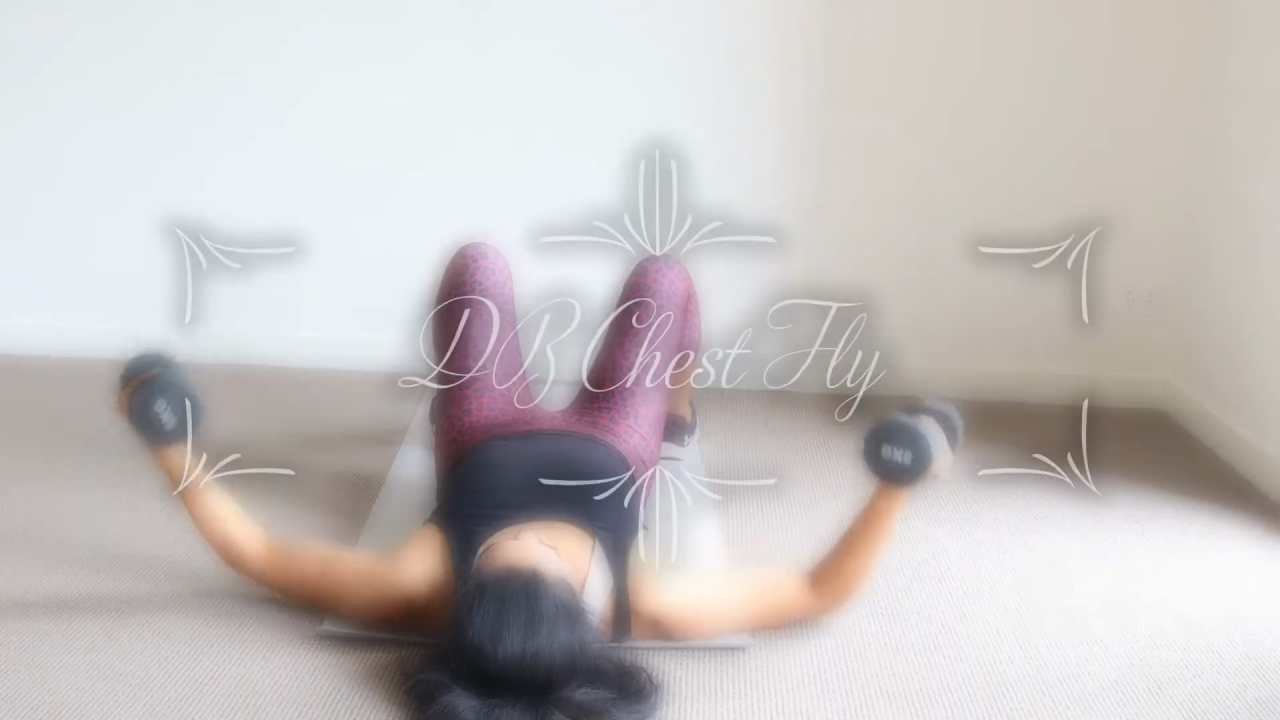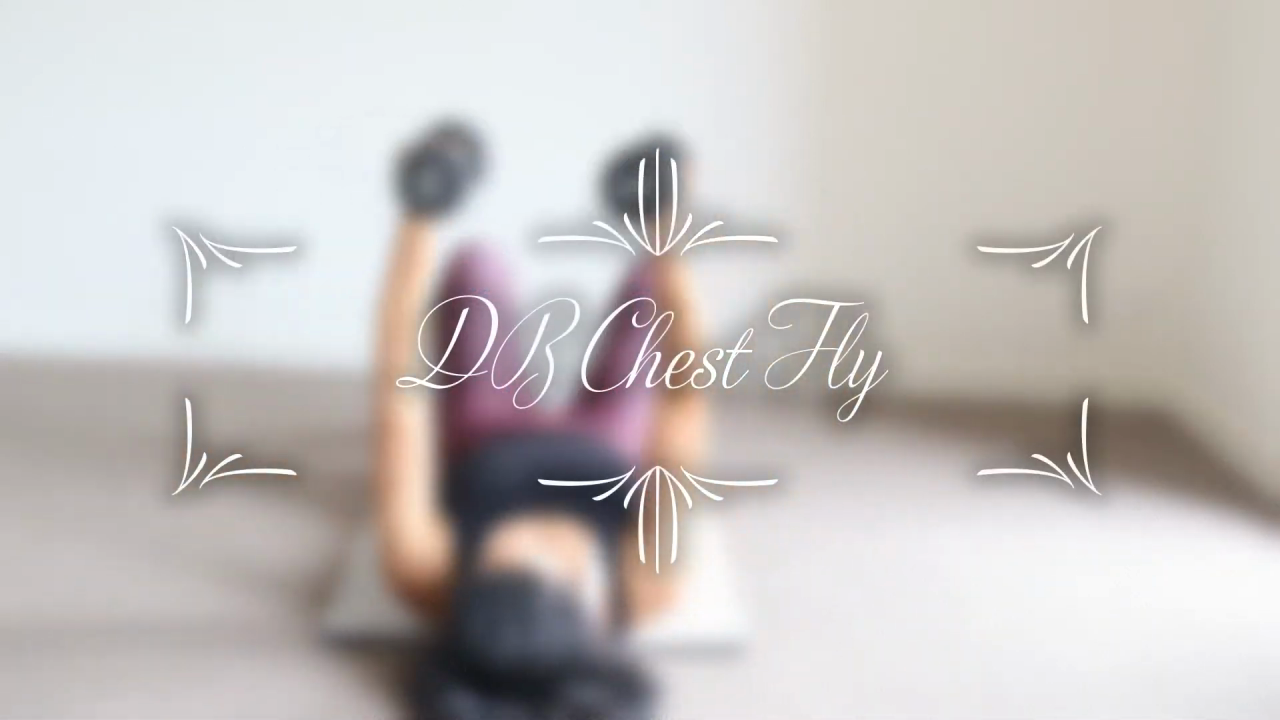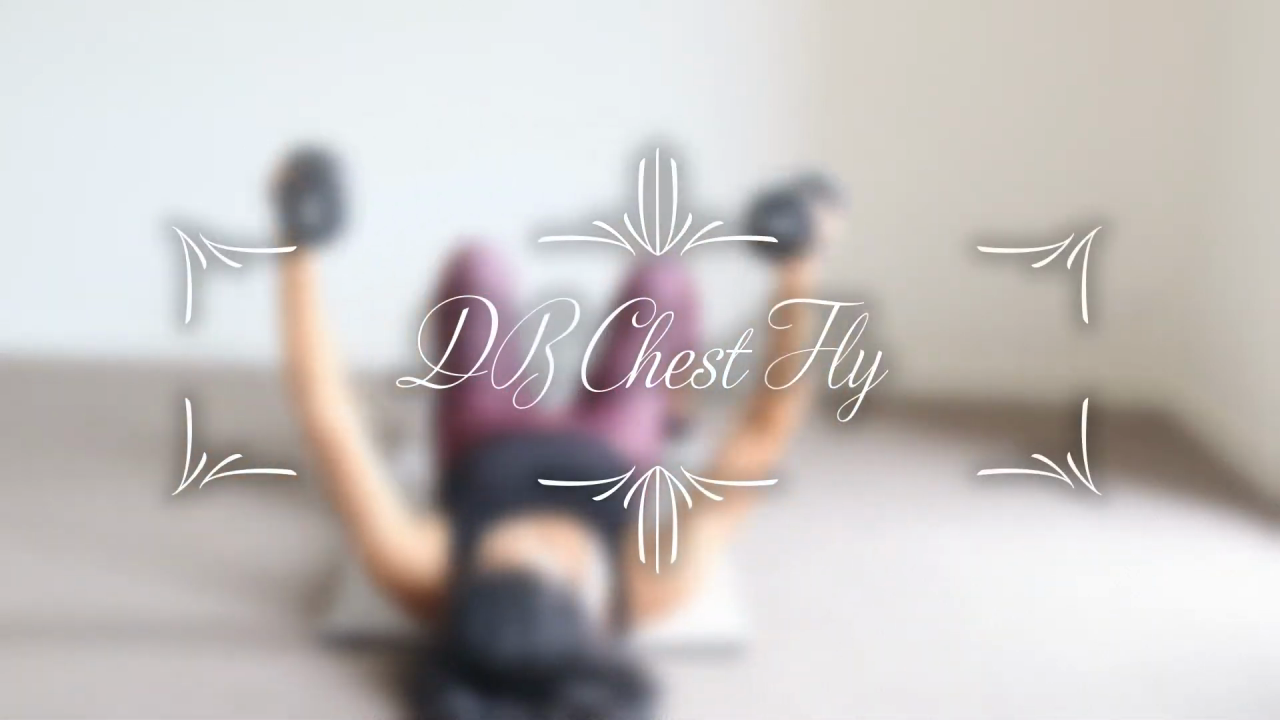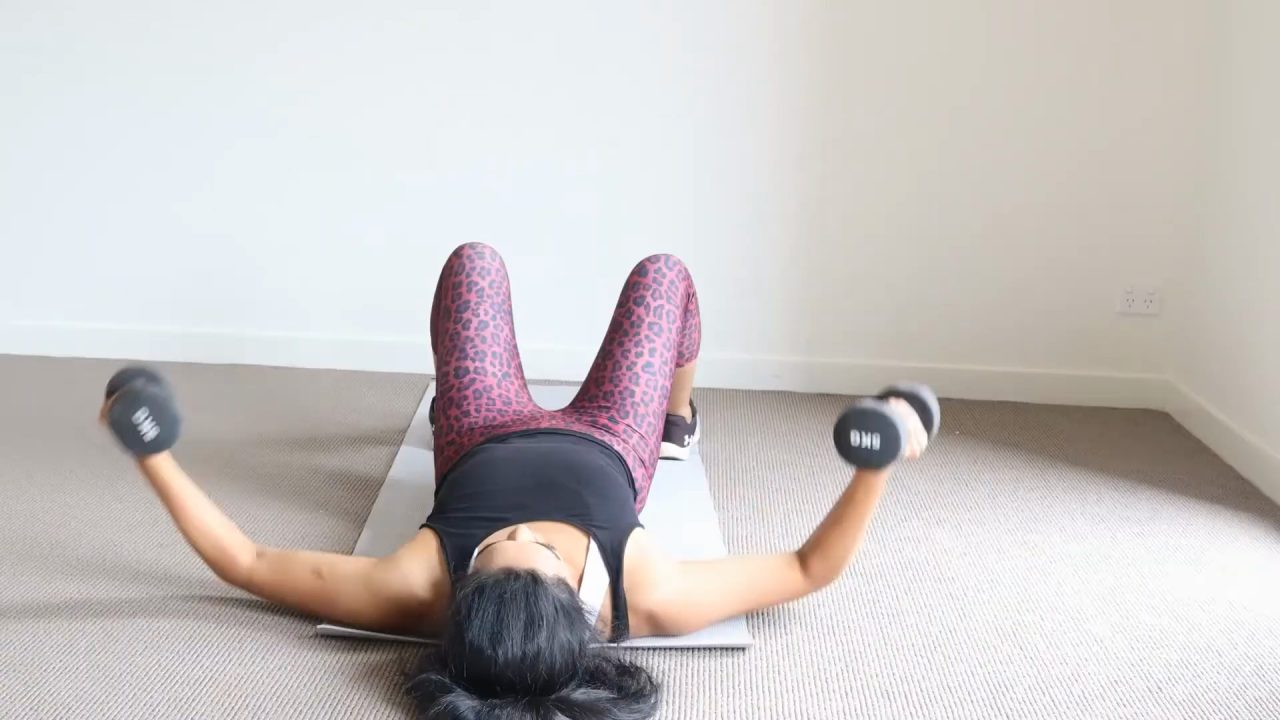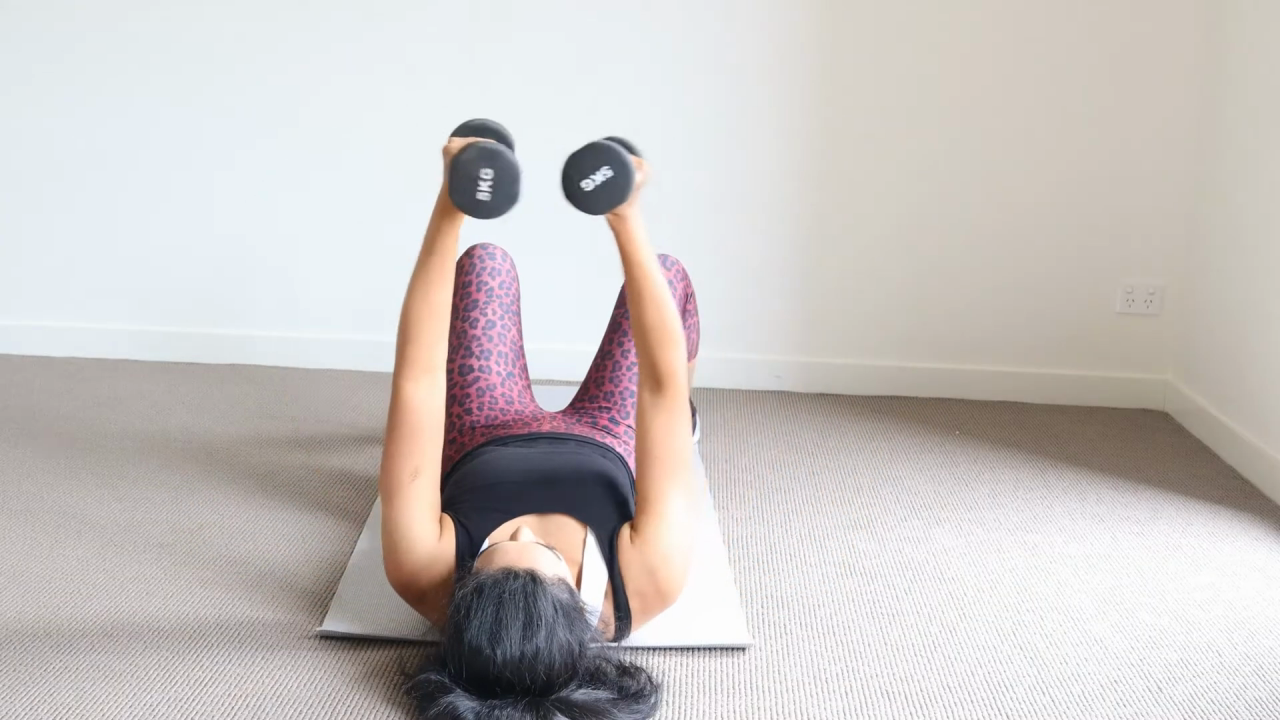
dt=1s
person 1, frame 1
left shoulder: (429, 591)
right shoulder: (642, 605)
left elbow: (259, 554)
right elbow: (824, 586)
left wrist: (171, 450)
right wrist: (896, 484)
left hip: (486, 448)
right hip: (611, 452)
left knee: (477, 260)
right knee: (660, 277)
right ankle: (677, 421)
person 1, frame 2
left shoulder: (429, 578)
right shoulder: (641, 584)
left elbow: (397, 391)
right elbow: (682, 409)
left wrist: (417, 221)
left hip: (487, 447)
right hip: (608, 452)
left knee: (476, 265)
right knee: (653, 290)
person 1, frame 3
left shoulder: (428, 575)
right shoulder: (644, 589)
left elbow: (330, 424)
right elbow: (761, 441)
left wrist: (299, 254)
right wrist: (795, 271)
left hip: (486, 446)
right hip: (612, 453)
left knee: (475, 264)
right knee: (661, 278)
right ankle: (669, 412)
person 1, frame 4
left shoulder: (419, 590)
right shoulder: (641, 598)
left elbow: (241, 559)
right elbow: (811, 569)
left wrist: (158, 460)
right wrist: (876, 463)
left hip: (482, 451)
right hip: (603, 455)
left knee: (474, 259)
right knee: (661, 272)
right ankle: (676, 425)
person 1, frame 5
left shoulder: (429, 576)
right shoulder: (643, 583)
left elbow: (417, 381)
right elbow: (660, 386)
left wrist: (448, 209)
right wrist: (624, 218)
left hip: (483, 447)
right hip: (603, 451)
left knee: (486, 261)
right knee: (665, 273)
right ankle: (683, 423)
